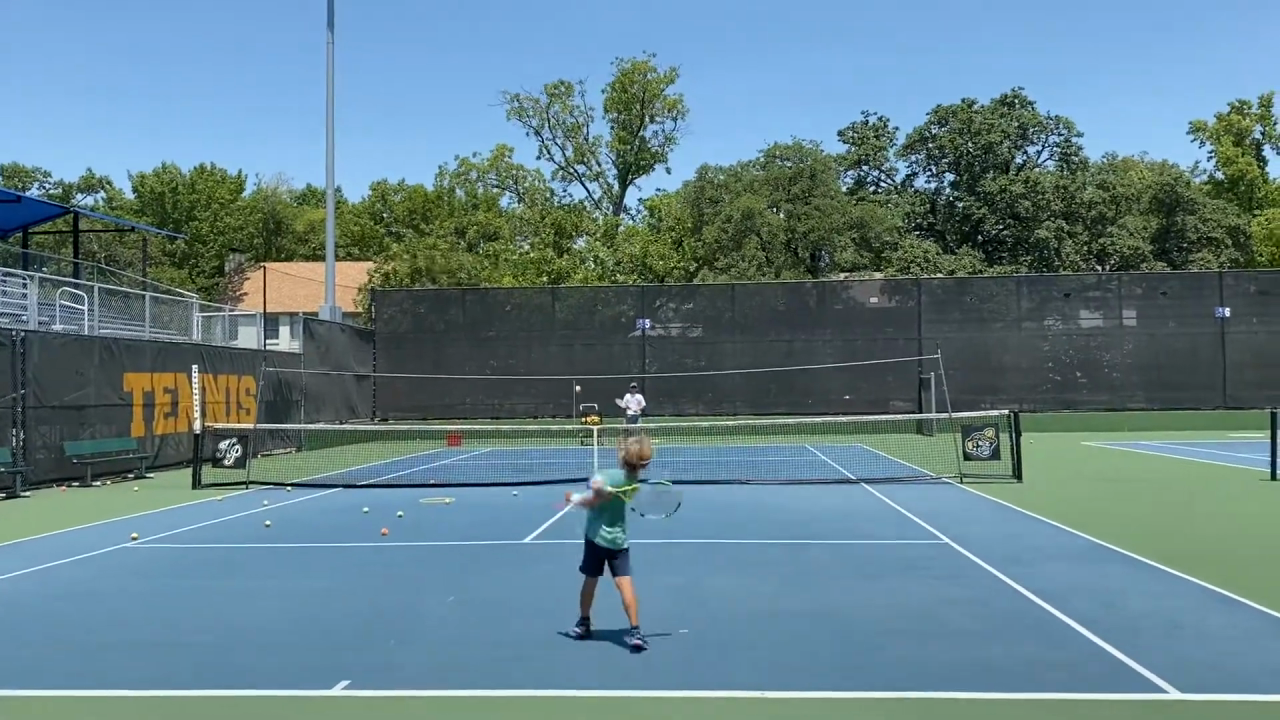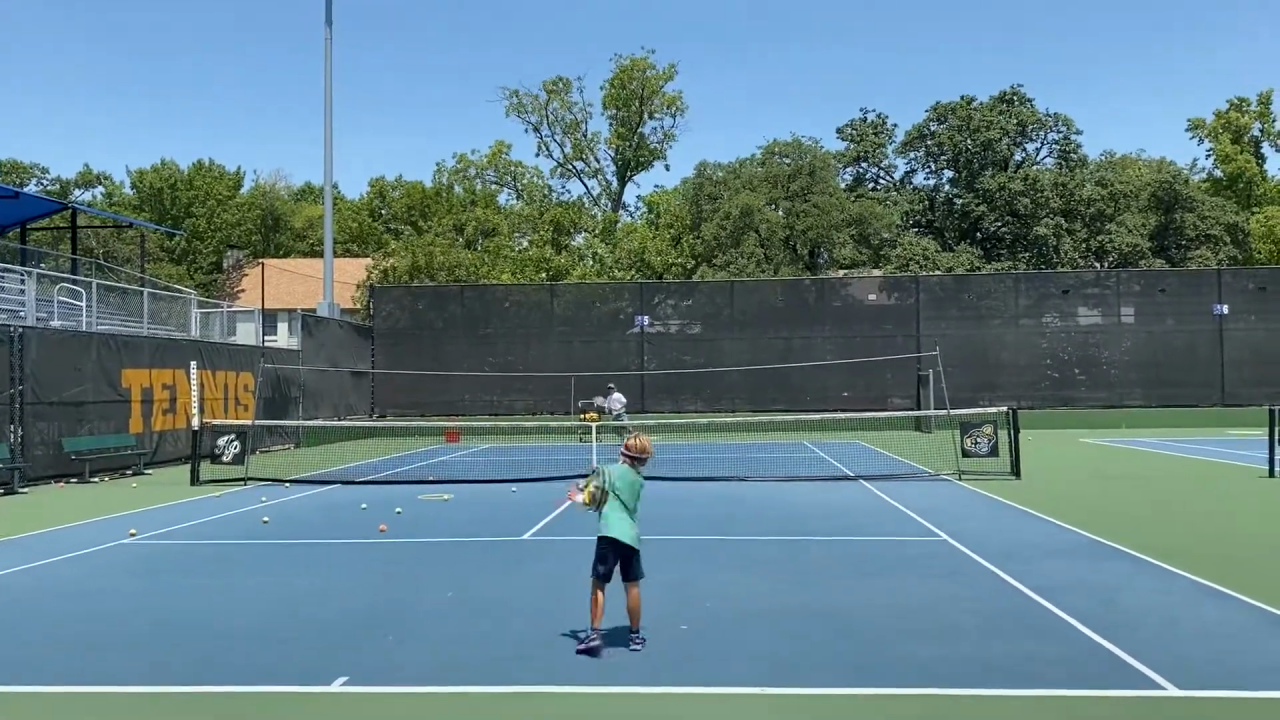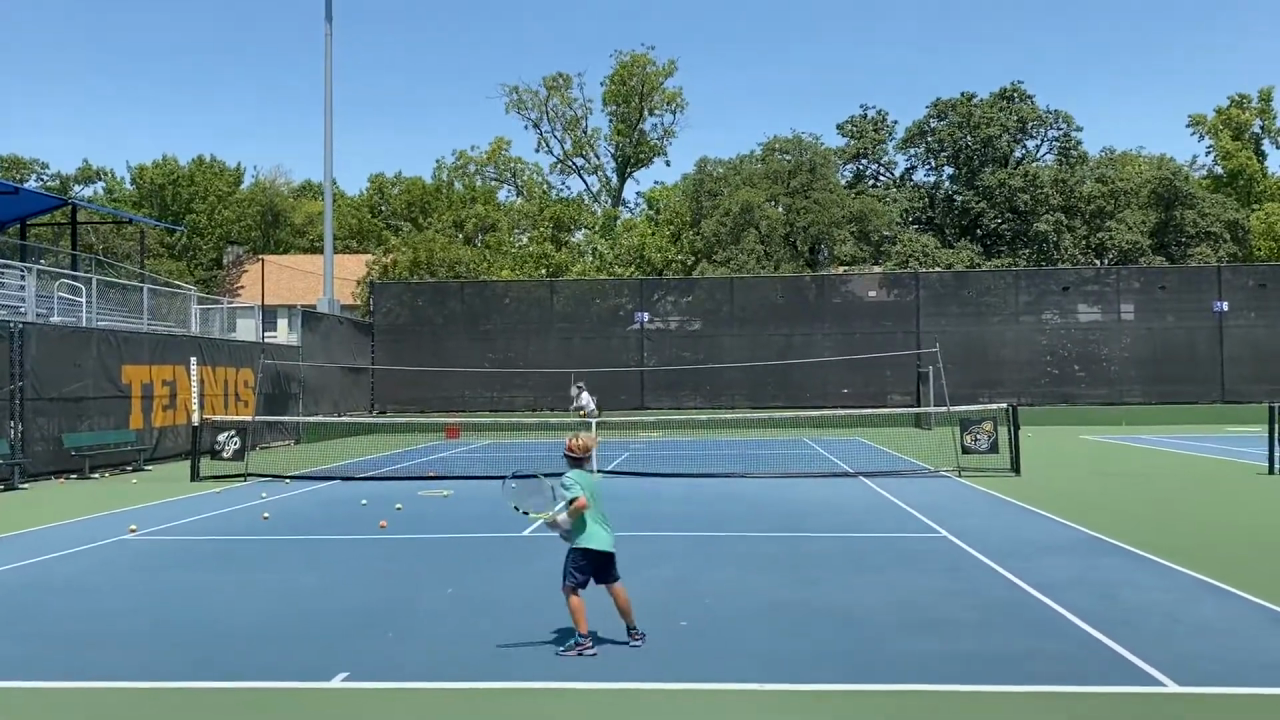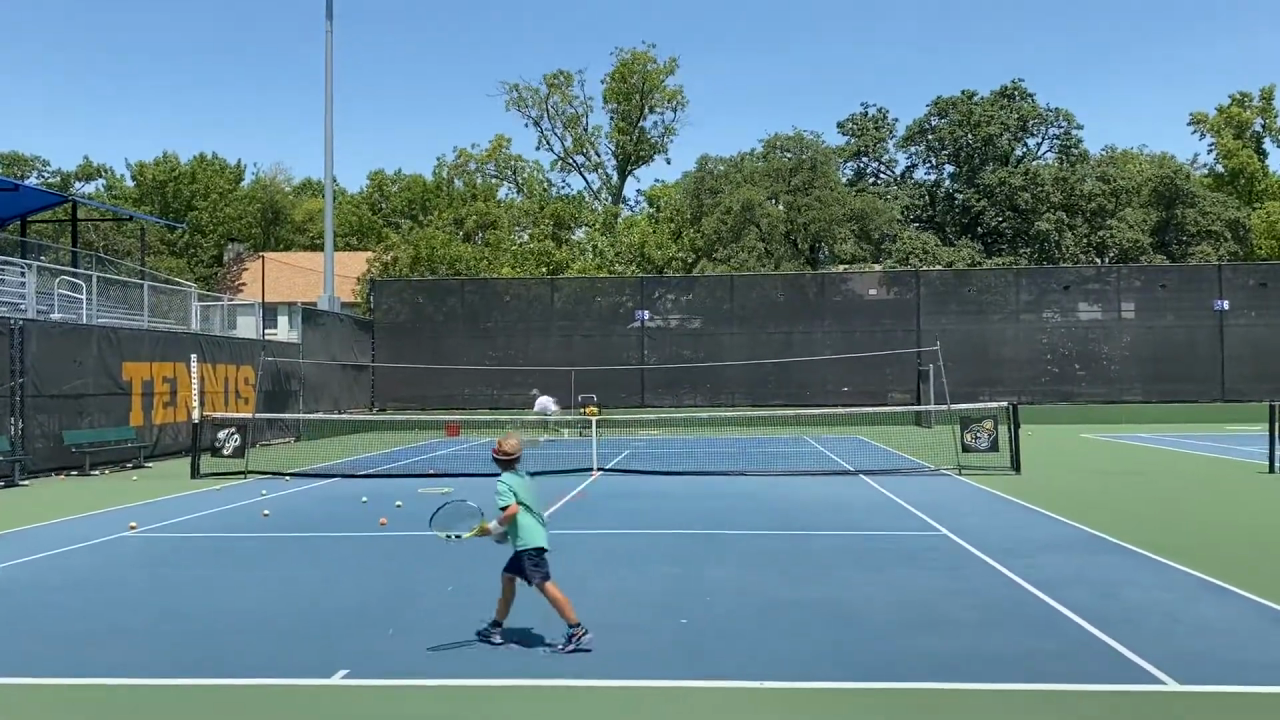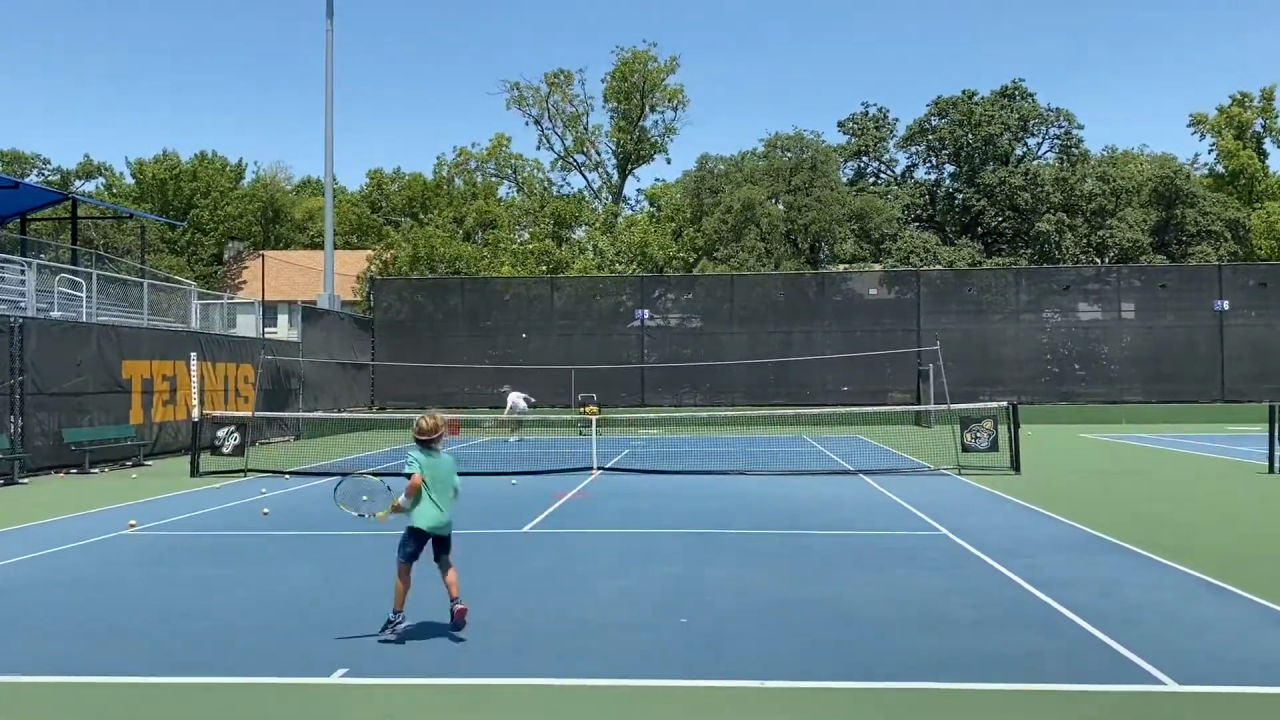
dt=0.4s
person 1, frame 1
left shoulder: (609, 476)
right shoulder: (632, 480)
left elbow: (596, 498)
right elbow: (606, 490)
left wrist: (574, 499)
right wrist: (598, 486)
left hip: (595, 535)
right hip: (618, 539)
left knee: (591, 579)
right knee: (624, 582)
left ankle: (583, 623)
right ankle: (635, 632)
person 1, frame 2
left shoulder: (610, 470)
right shoulder: (639, 480)
left elbow: (597, 496)
left wrist: (579, 497)
right wrist: (588, 489)
left hip: (610, 534)
right hip: (631, 537)
left knee: (598, 584)
right knee: (632, 586)
left ankle: (594, 634)
right ankle: (635, 635)
person 1, frame 3
left shoulder: (569, 478)
right shoulder: (591, 478)
left elbow: (581, 503)
left wrist: (560, 520)
right wrist: (565, 526)
left hip: (585, 543)
right hip: (605, 540)
left knee: (570, 589)
right knee: (614, 586)
left ankle: (584, 640)
right ankle: (634, 632)
person 1, frame 4
left shoulder: (503, 481)
right shoulder: (523, 477)
left elbow: (511, 511)
left wrist: (492, 528)
right wrist: (504, 532)
left hip: (529, 542)
right hip: (532, 539)
left knee: (544, 585)
right knee: (507, 577)
left ankle: (577, 631)
right ankle: (495, 628)
person 1, frame 5
left shoulder: (414, 456)
right shoulder: (448, 460)
left elbow: (415, 481)
right elbow: (455, 491)
left wrist: (402, 503)
left hip: (420, 521)
right hip: (444, 521)
left knee: (403, 566)
right knee: (445, 563)
left ankle: (397, 617)
right ankle: (456, 603)
